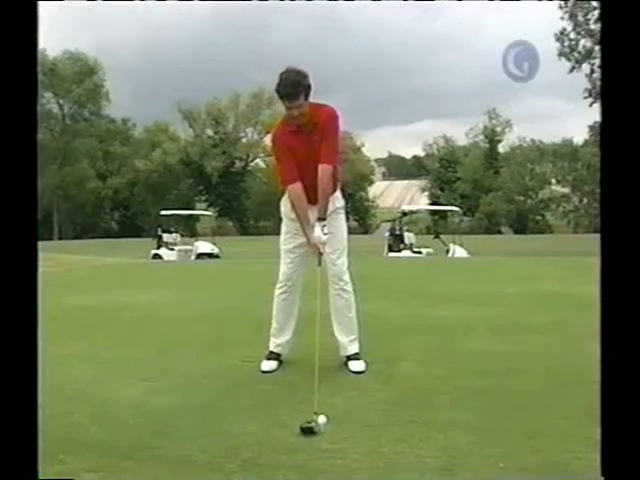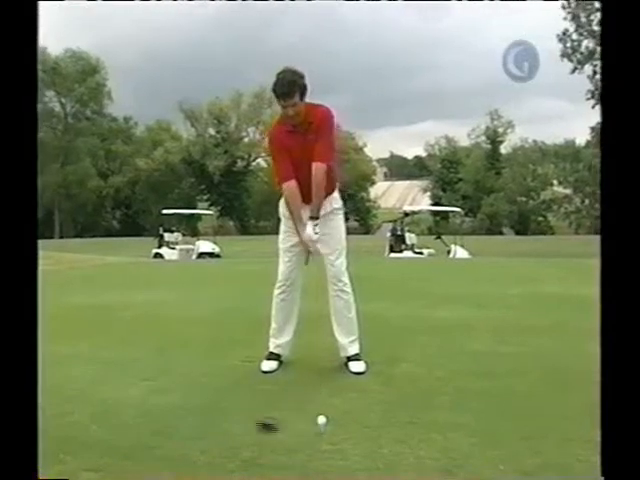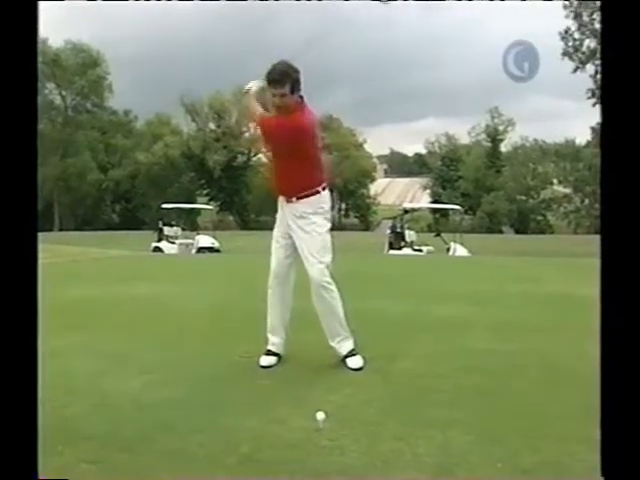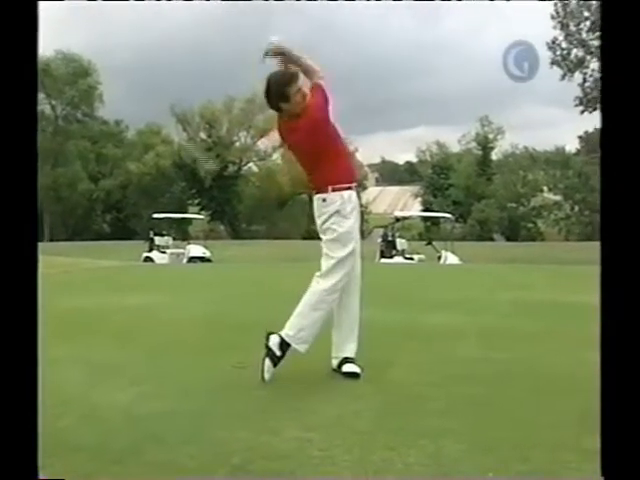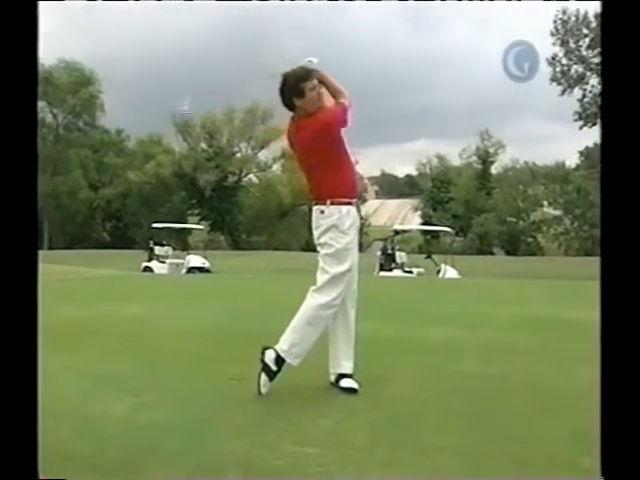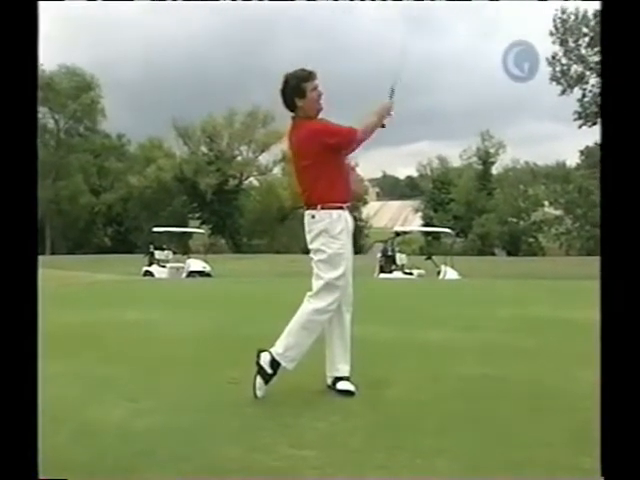
dt=0.7s
person 1, frame 1
left shoulder: (328, 116)
right shoulder: (280, 135)
left elbow: (326, 169)
right elbow: (292, 185)
left wrist: (321, 221)
right wrist: (308, 232)
left hip: (330, 203)
right hip: (295, 208)
left knee: (339, 277)
right knee: (288, 279)
left ankle: (351, 348)
right ankle: (277, 347)
person 1, frame 2
left shoulder: (324, 117)
right shoulder: (277, 134)
left elbow: (320, 169)
right elbow: (287, 182)
left wrist: (314, 219)
right wrist: (299, 227)
left hip: (327, 205)
right hip: (294, 207)
left knee: (338, 277)
right knee: (286, 280)
left ankle: (351, 349)
right ankle: (277, 348)
person 1, frame 3
left shoulder: (297, 123)
right shoulder: (285, 113)
left elbow: (259, 118)
left wrist: (250, 95)
left hip: (310, 206)
right hip: (286, 205)
left knee: (318, 276)
right knee: (278, 275)
left ankle: (345, 346)
right ankle: (275, 344)
person 1, frame 4
left shoulder: (286, 124)
right shoulder: (311, 120)
left elbow: (307, 78)
right elbow: (317, 75)
left wrist: (286, 64)
right wrist: (290, 56)
left hip: (340, 200)
right hip: (338, 201)
left knee: (349, 279)
right knee: (332, 277)
left ankle: (343, 354)
right ankle: (284, 341)
person 1, frame 5
left shoulder: (296, 129)
right shoulder: (322, 125)
left elbow: (331, 102)
right elbow: (343, 99)
right wrist: (321, 74)
left hip: (340, 212)
right hip: (337, 214)
left knee: (346, 295)
right knee: (328, 292)
left ankle: (341, 370)
right ankle: (279, 356)
person 1, frame 6
left shoulder: (304, 130)
right shoulder: (316, 131)
left elbow: (342, 148)
right elbow: (358, 136)
left wrist: (368, 132)
right wrist: (380, 115)
left hip: (333, 217)
right hip: (329, 218)
left knee: (341, 298)
right knee: (325, 296)
left ankle: (338, 372)
right ankle: (275, 359)
